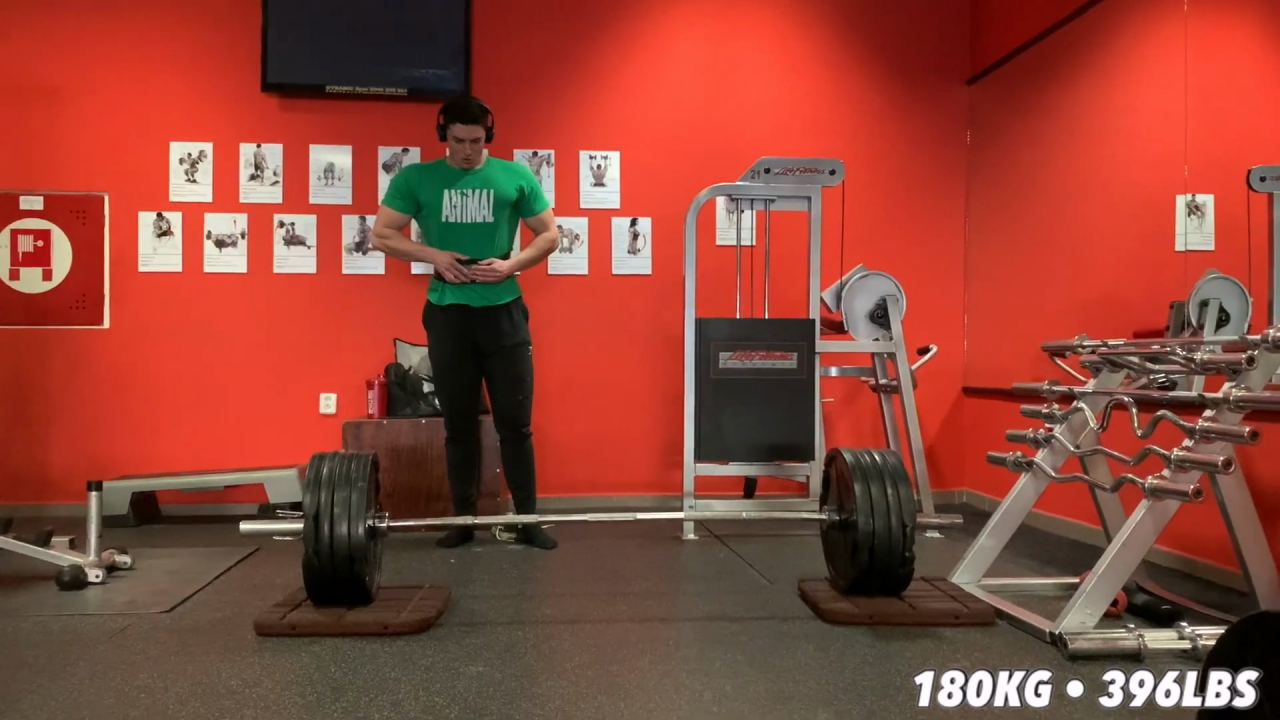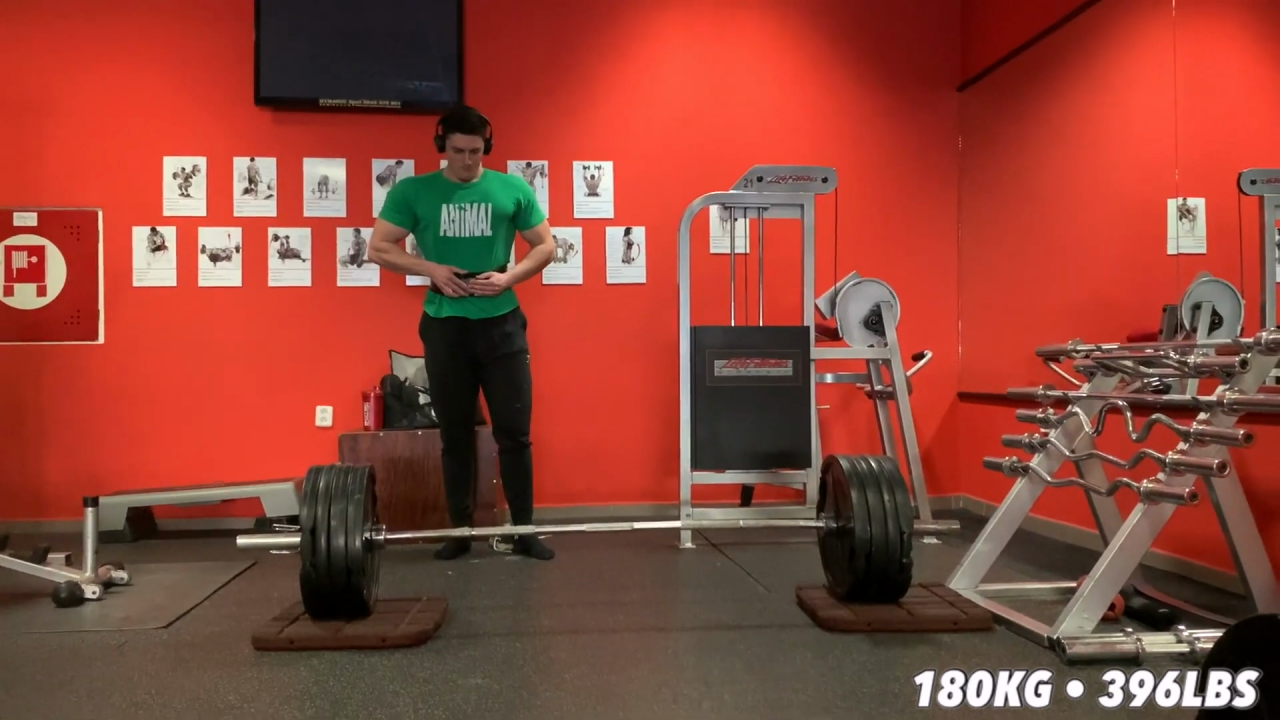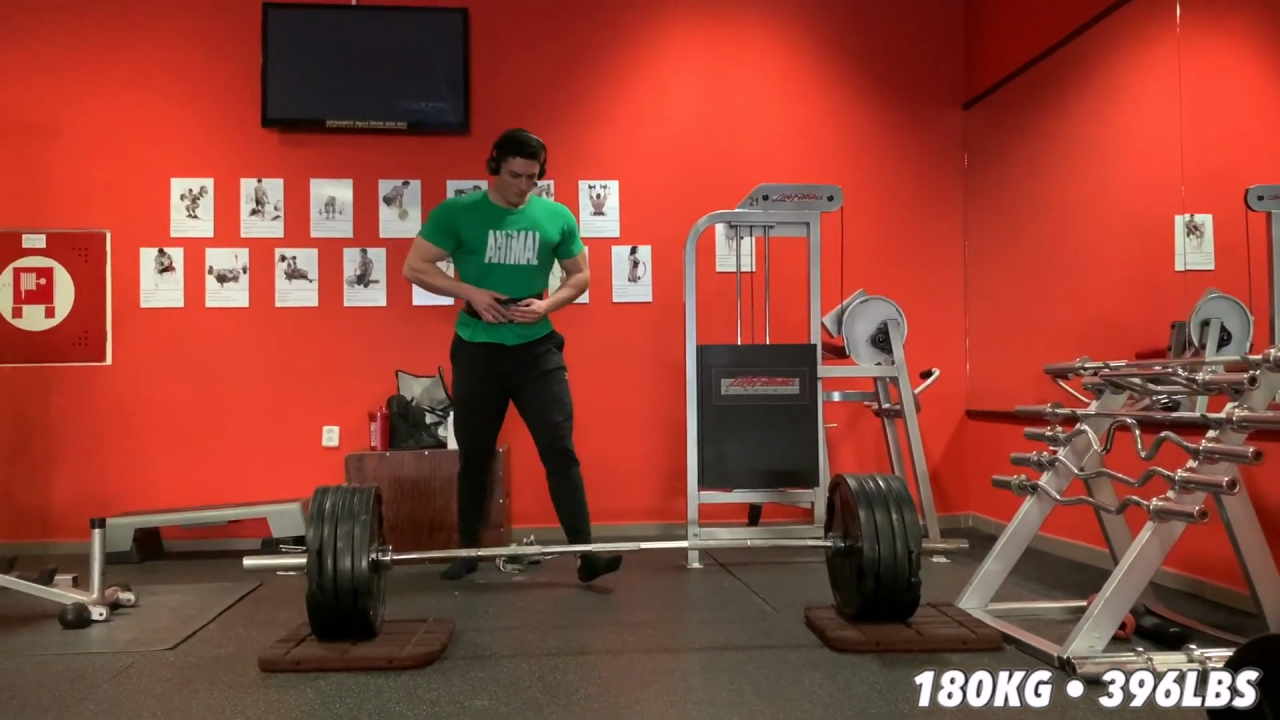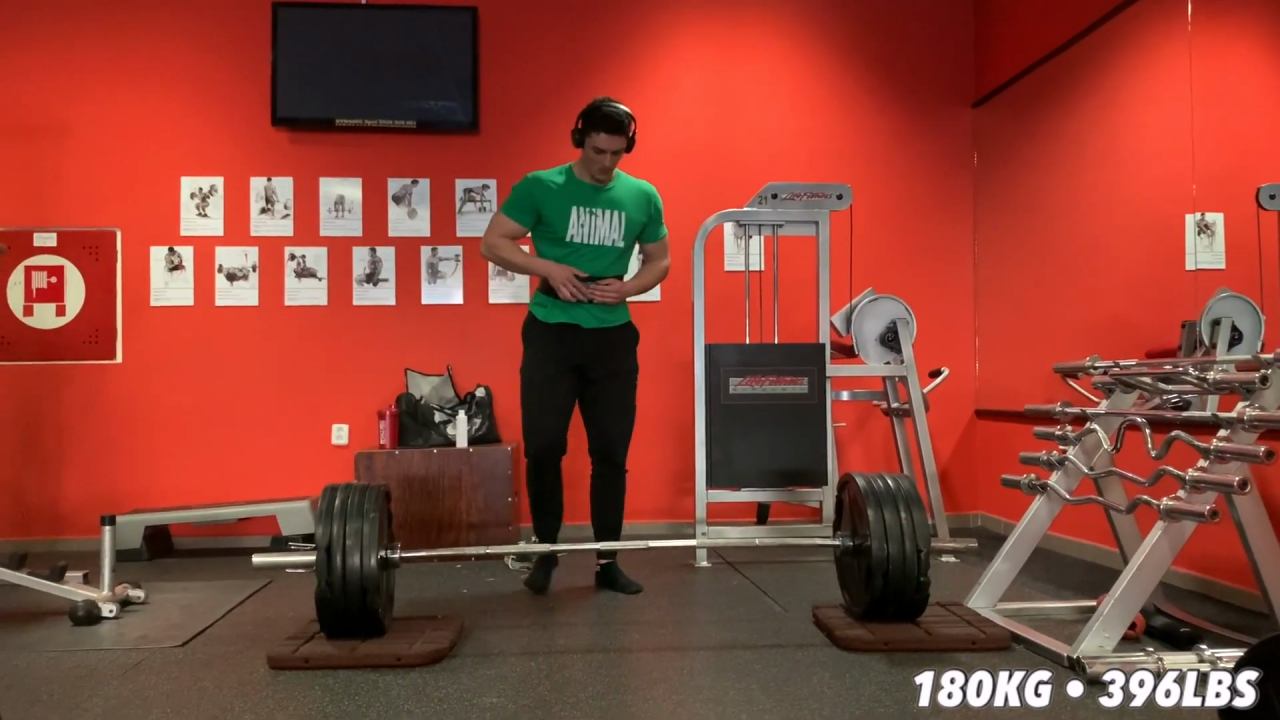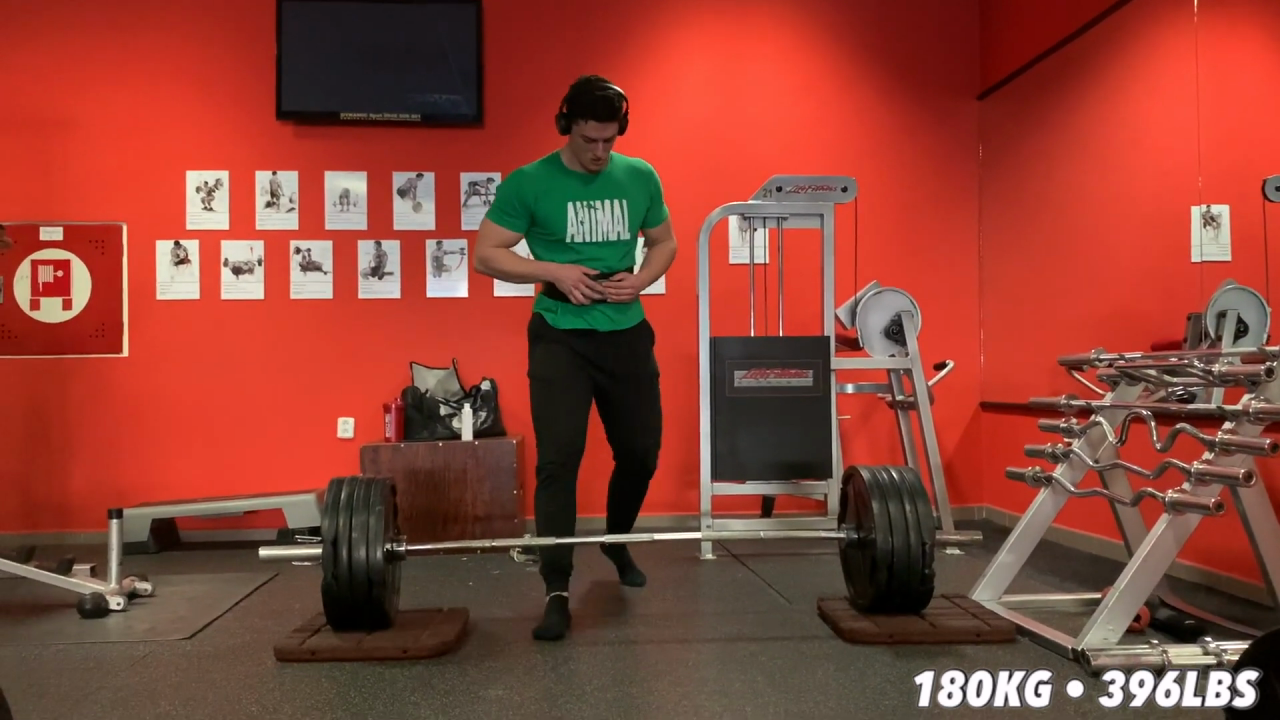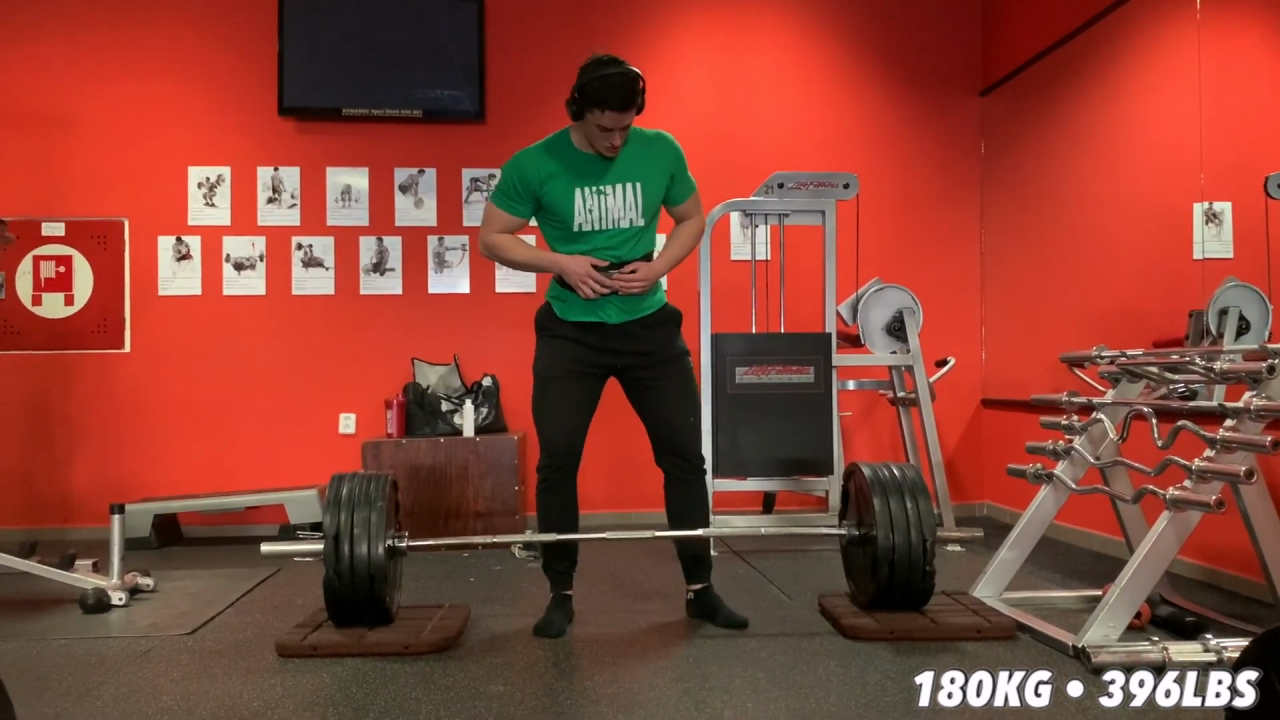
dt=0.5s
person 1, frame 1
left shoulder: (516, 177)
right shoulder: (416, 178)
left elbow: (549, 235)
right elbow: (381, 234)
left wrist: (511, 264)
right wrist: (433, 254)
left hip: (503, 310)
right hip: (447, 312)
left knee: (515, 421)
right knee: (458, 423)
left ankle: (527, 518)
right ankle: (463, 518)
person 1, frame 2
left shoulder: (513, 189)
right shoulder: (413, 191)
left elbow: (545, 246)
right elbow: (379, 248)
left wrist: (509, 276)
right wrist: (431, 268)
left hip: (501, 323)
right hip: (445, 325)
left knee: (514, 431)
right knee: (455, 434)
left ankle: (523, 529)
right ankle: (460, 529)
person 1, frame 3
left shoulder: (557, 216)
right shoulder: (456, 213)
left elbow: (581, 275)
right elbow: (414, 267)
left wrist: (548, 304)
right wrist: (471, 293)
left hip: (537, 348)
right hip: (477, 350)
left knee: (560, 450)
right knee: (474, 456)
left ankle: (586, 552)
right ankle: (468, 549)
person 1, frame 4
left shoulder: (642, 197)
right shoulder: (540, 187)
left elbow: (660, 262)
right elbow: (492, 243)
left wrist: (627, 287)
right wrist: (548, 269)
left hip: (613, 337)
right hip: (552, 332)
left knee: (611, 454)
right knee: (544, 447)
left ankle: (606, 562)
right ankle: (546, 550)
person 1, frame 5
left shoulder: (640, 177)
right shoulder: (527, 183)
left elbow: (666, 243)
right elbow: (485, 255)
left wrist: (640, 279)
right wrist: (553, 271)
left hip: (627, 335)
right hip: (561, 338)
left knee: (640, 455)
right knee: (559, 459)
left ankle: (616, 539)
right ankle: (556, 593)
person 1, frame 6
left shoulder: (662, 152)
right shoulder: (533, 165)
left elbow: (692, 220)
right elbow: (492, 237)
left wrist: (658, 266)
right wrist: (561, 263)
left hip: (648, 325)
right hip: (571, 329)
left knee: (684, 454)
right knee: (557, 458)
left ankle: (699, 589)
right ankle: (561, 593)
